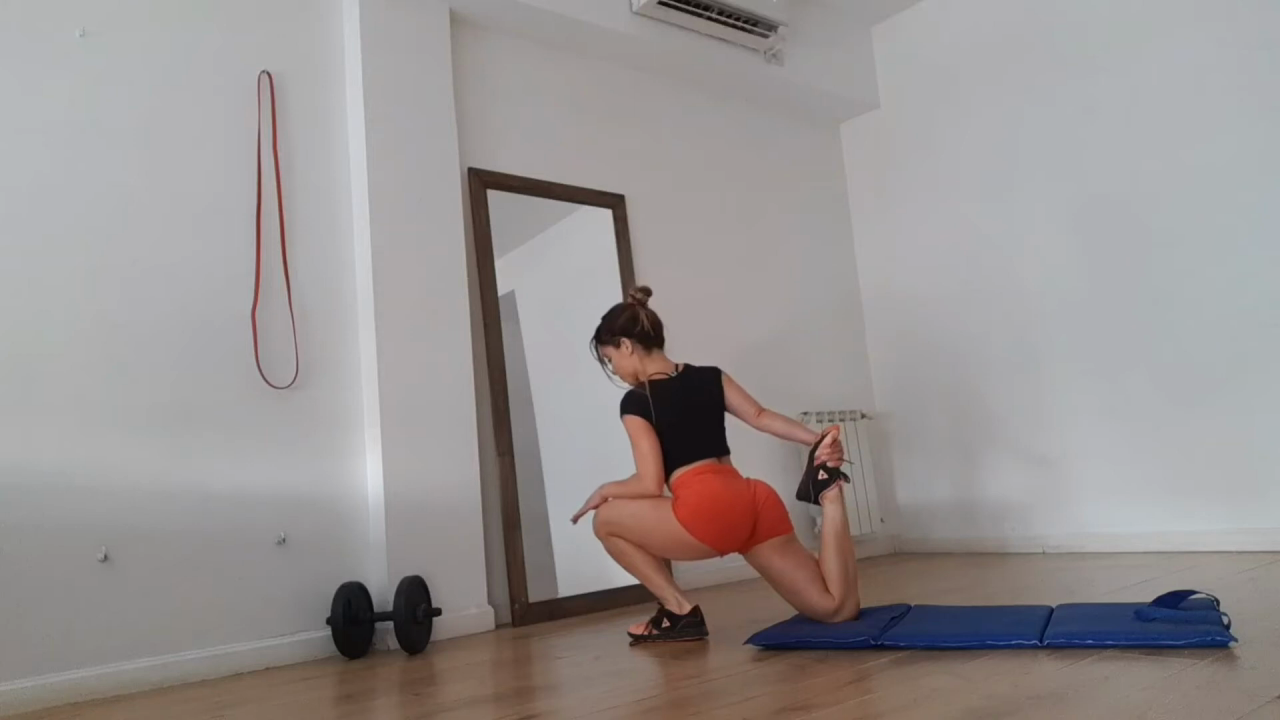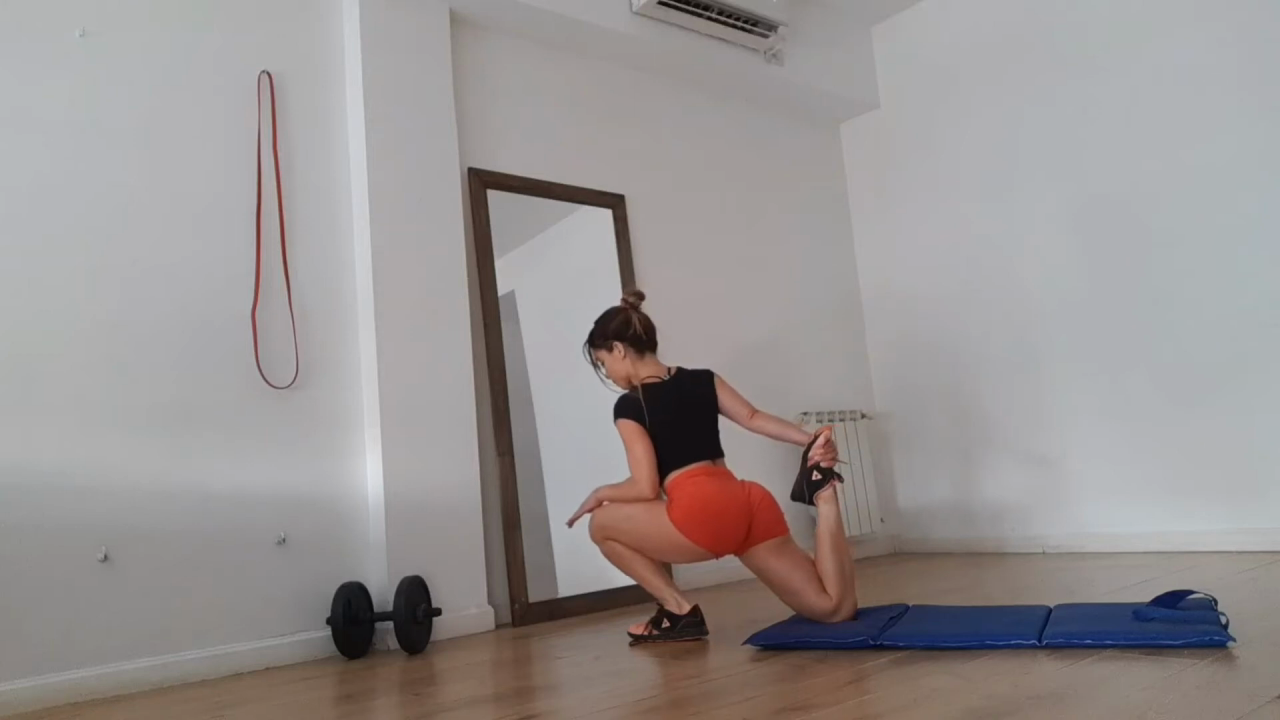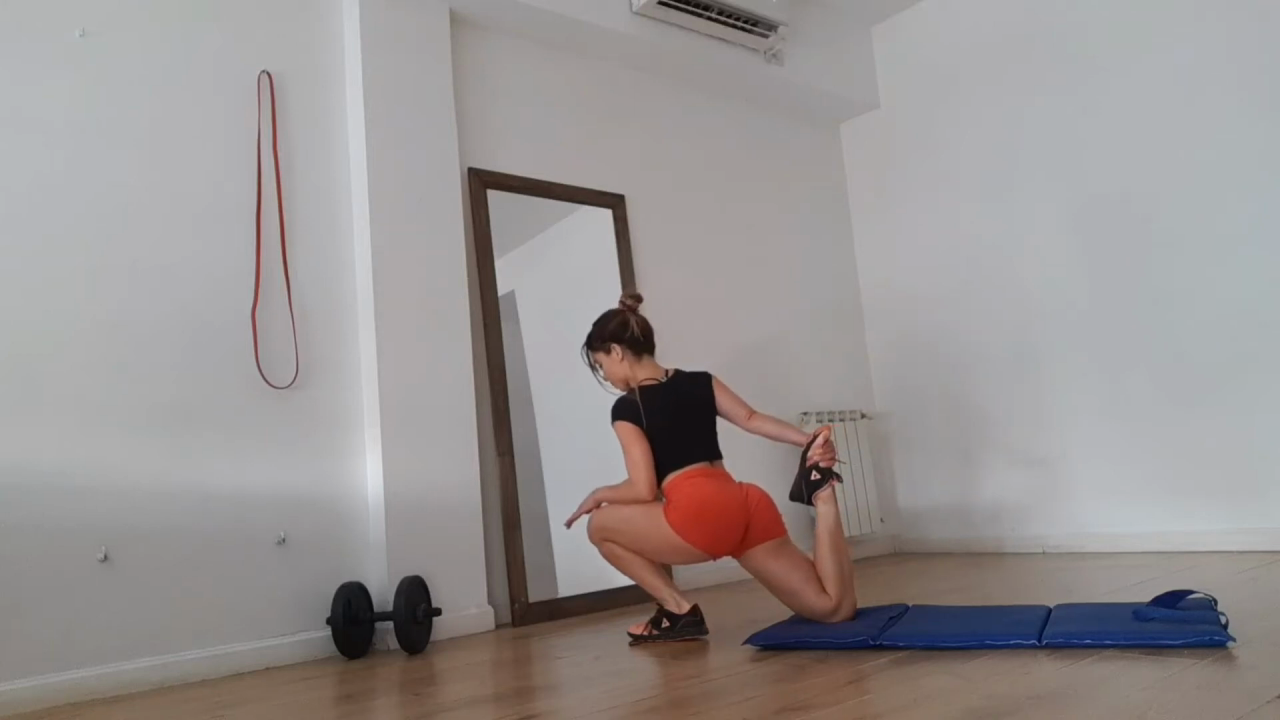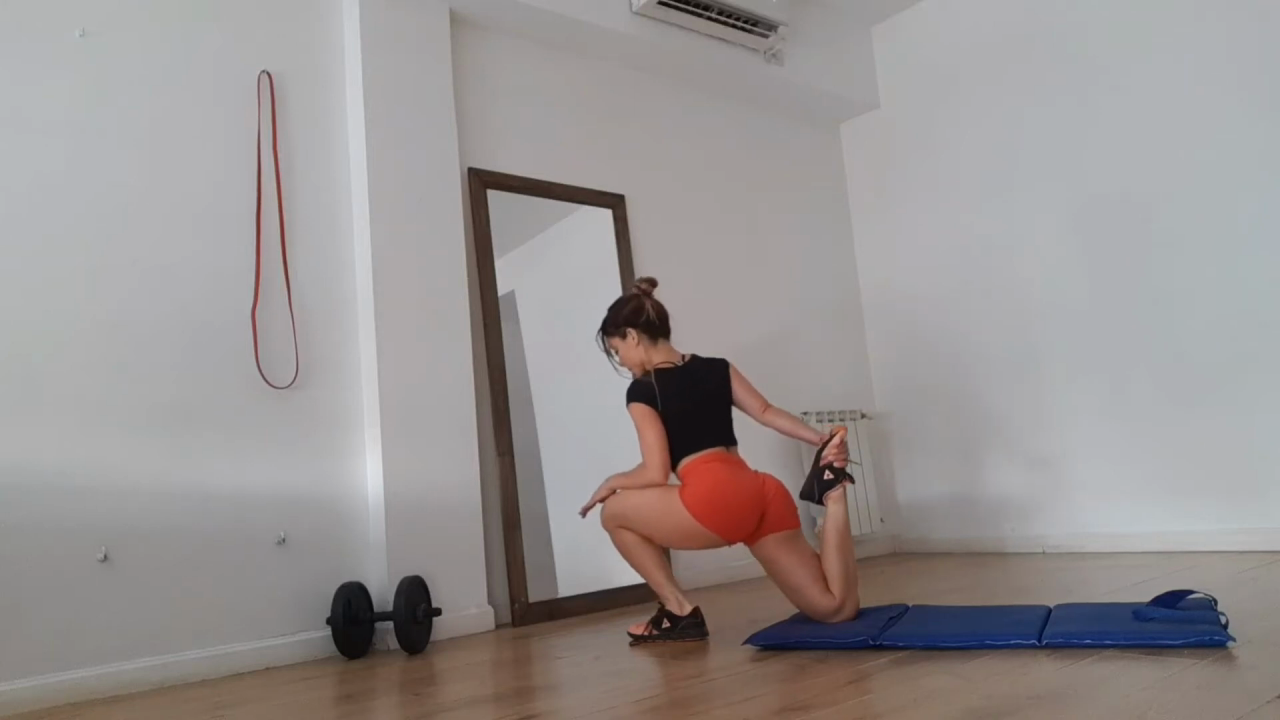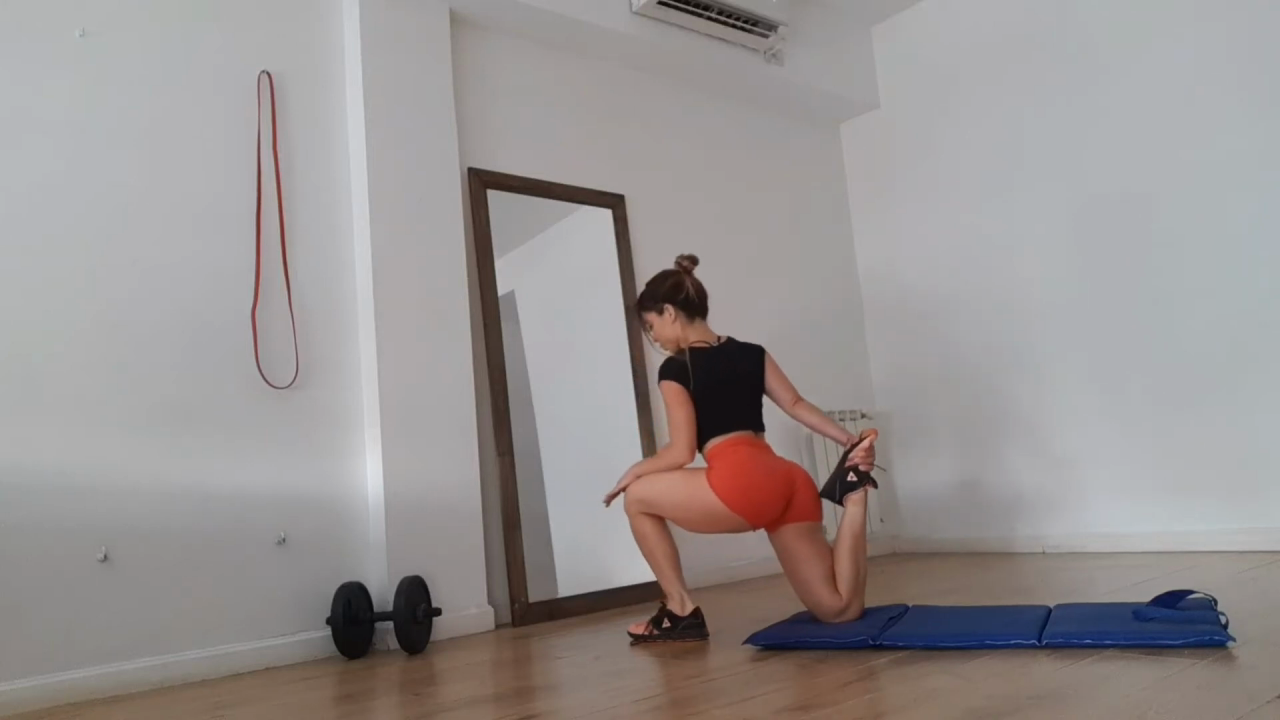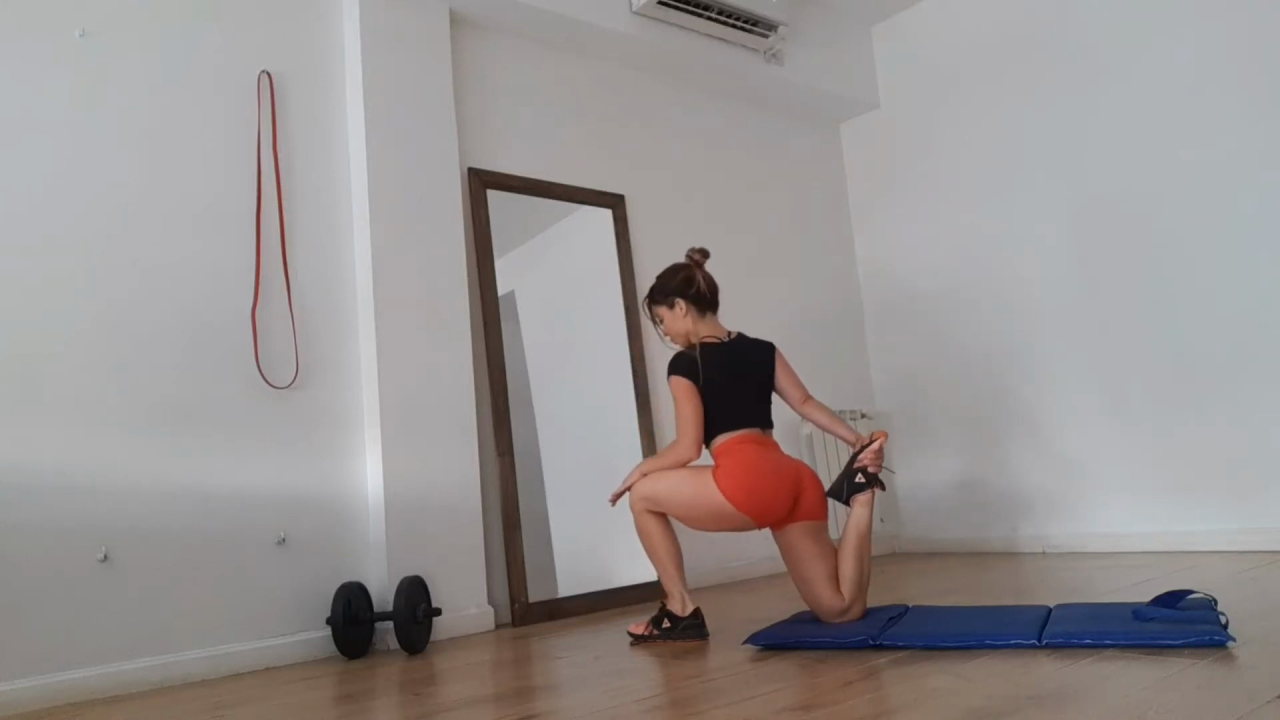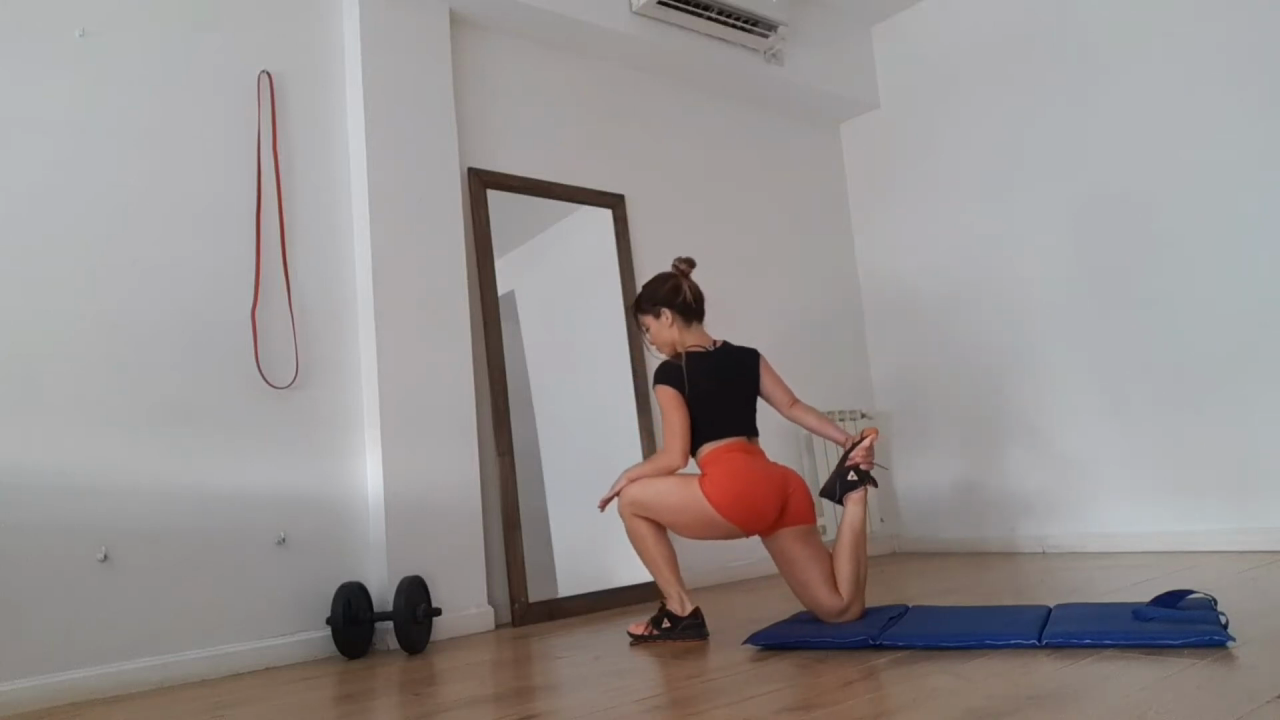
dt=0.7s
person 1, frame 1
left shoulder: (636, 402)
right shoulder: (710, 377)
left elbow: (651, 485)
right elbow: (760, 416)
left wrist: (605, 491)
right wrist: (819, 441)
left hip: (709, 511)
right hip: (757, 503)
left knee: (606, 520)
left ankle: (679, 612)
person 1, frame 2
left shoulder: (629, 406)
right shoulder: (702, 379)
left elbow: (646, 488)
right elbow: (753, 417)
left wrist: (601, 494)
right wrist: (812, 441)
left hip: (704, 514)
right hip: (751, 504)
left knee: (602, 523)
left ankle: (679, 611)
person 1, frame 3
left shoulder: (627, 408)
right shoulder: (699, 381)
left elbow: (643, 490)
right elbow: (751, 418)
left wrist: (599, 495)
right wrist: (810, 441)
left hip: (701, 515)
right hip: (749, 506)
left knee: (600, 525)
left ankle: (678, 611)
person 1, frame 4
left shoulder: (642, 391)
right shoulder: (717, 368)
left elbow: (656, 474)
right elbow: (766, 412)
left wrist: (611, 483)
right wrist: (823, 441)
left hip: (716, 499)
right hip: (764, 494)
left knee: (614, 512)
right knee: (836, 608)
left ankle: (679, 612)
person 1, frame 5
left shoulder: (675, 370)
right shoulder: (752, 353)
left elbow: (681, 453)
right elbow: (796, 404)
left wrist: (635, 469)
right wrist: (851, 441)
left hip: (742, 482)
right hip: (790, 482)
left knee: (637, 497)
right knee: (840, 608)
left ankle: (681, 612)
person 1, frame 6
left shoulder: (685, 364)
right shoulder: (762, 349)
left elbow: (688, 449)
right elbow: (805, 403)
left wrist: (641, 469)
right wrist: (859, 441)
left hip: (750, 483)
right hip: (796, 481)
left knee: (643, 495)
right knee: (841, 608)
left ankle: (681, 612)
person 1, frame 7
left shoulder: (670, 373)
right shoulder: (746, 357)
left elbow: (674, 457)
right elbow: (793, 407)
left wrist: (628, 475)
right wrist: (848, 441)
left hip: (736, 490)
right hip: (782, 488)
left knee: (631, 500)
right knee: (840, 608)
left ankle: (680, 612)
